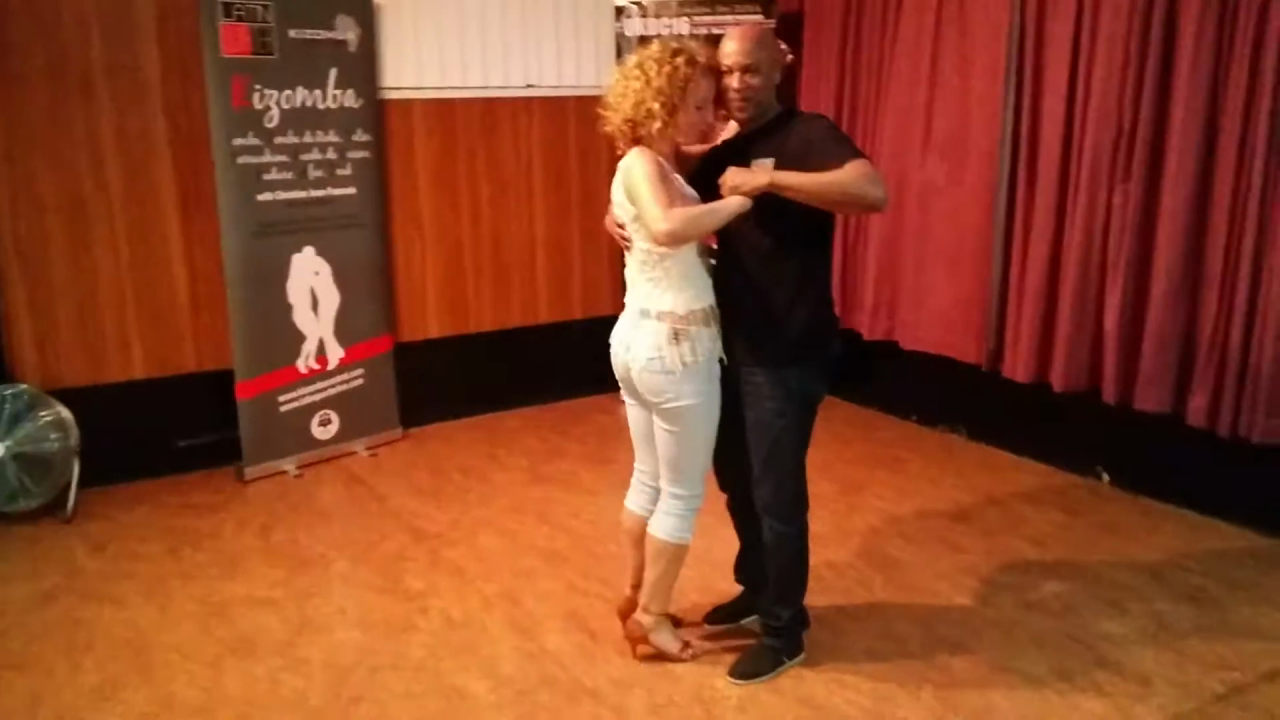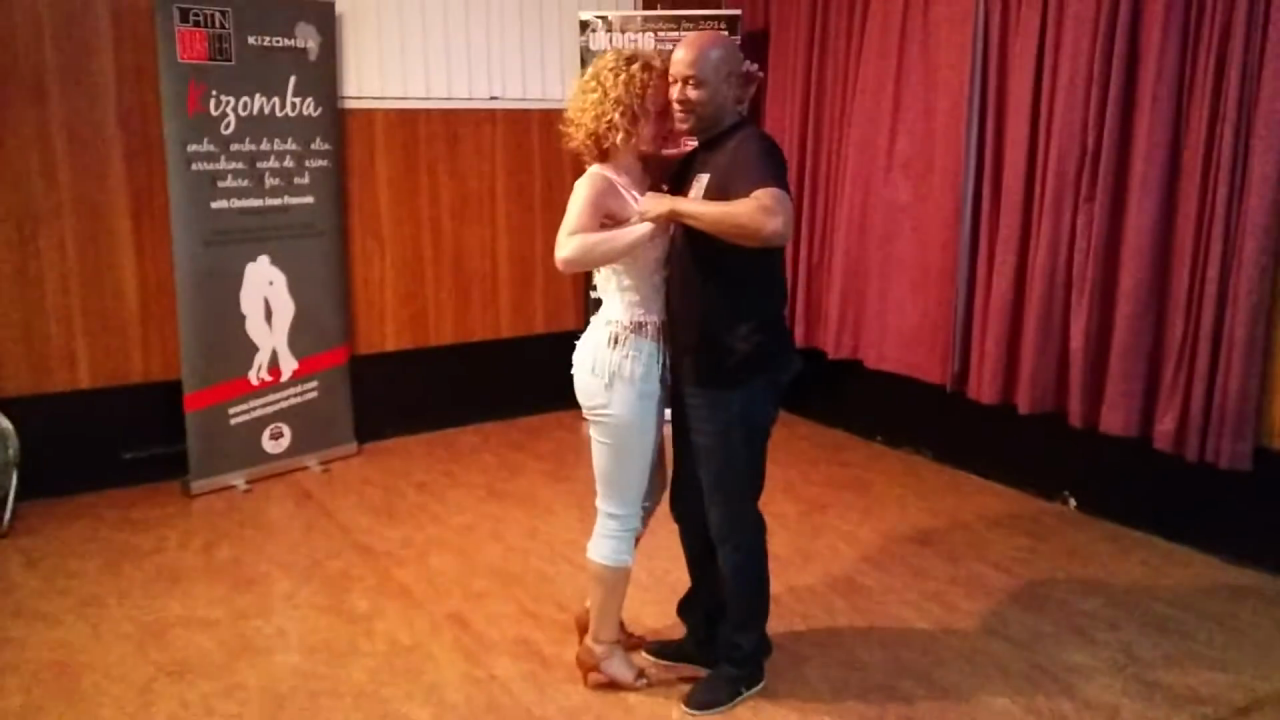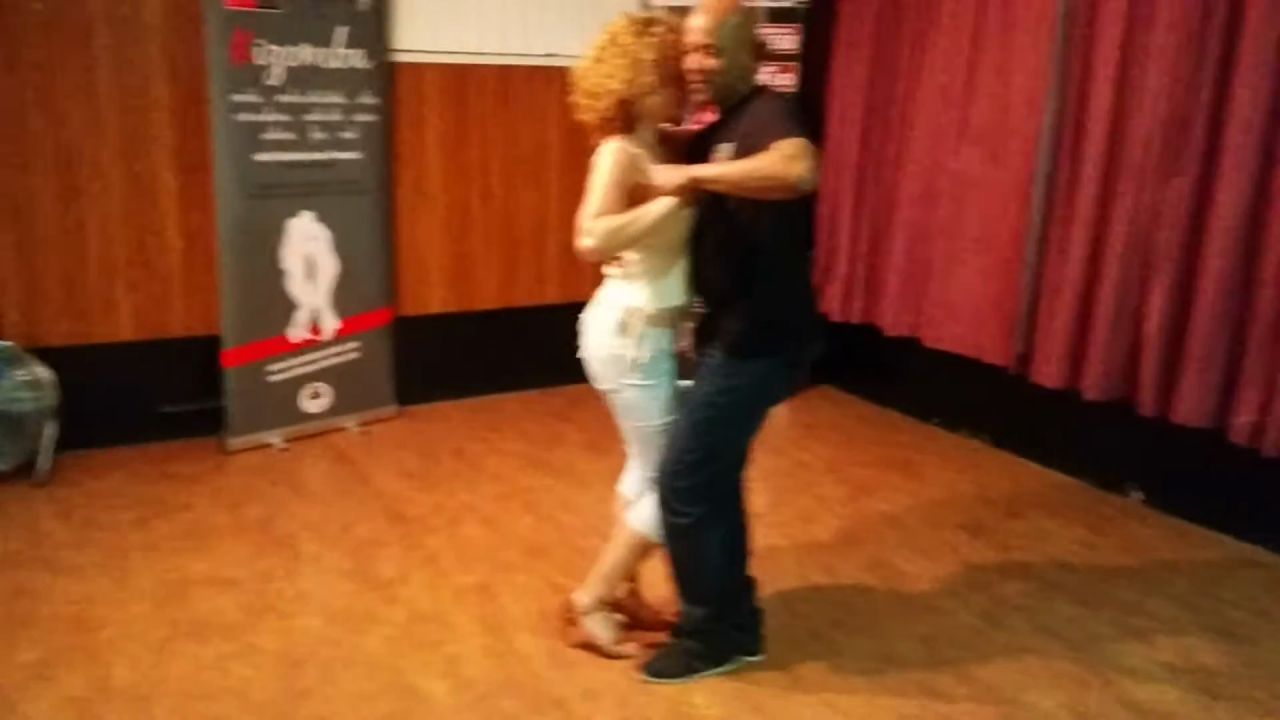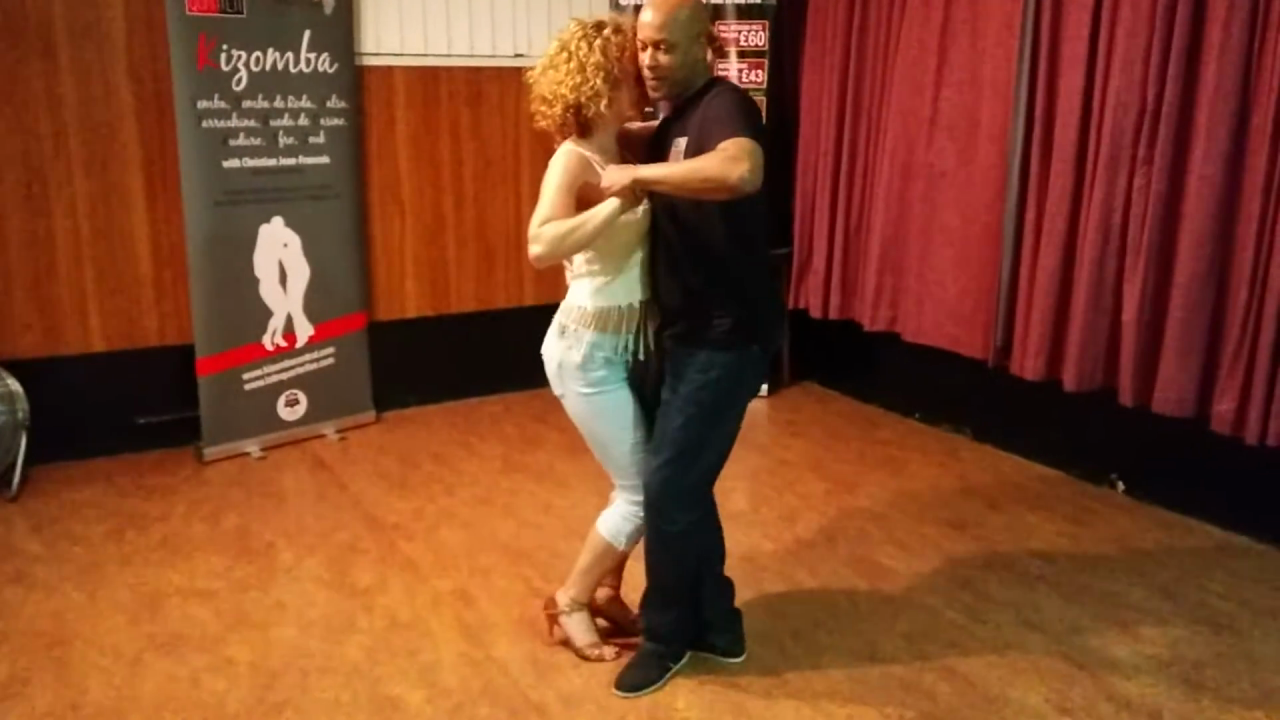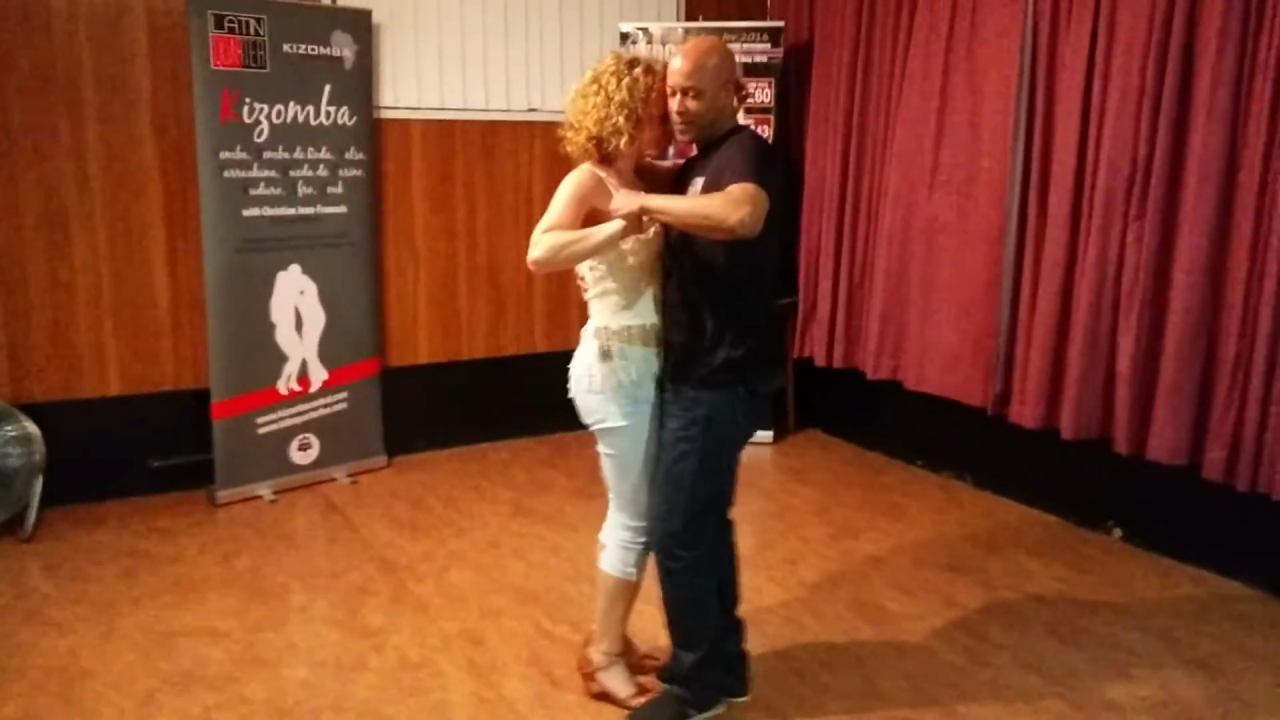
dt=1s
person 1, frame 1
left shoulder: (807, 136)
right shoulder: (721, 156)
left elbow: (872, 191)
left wrist: (769, 180)
right wrist: (623, 217)
left hip: (790, 350)
right hip: (737, 343)
left knee: (776, 492)
right knee: (735, 478)
left ankle: (783, 631)
right ankle: (757, 587)
person 1, frame 2
left shoulder: (749, 151)
right shoulder: (695, 159)
left elbow: (772, 223)
left wrist: (675, 206)
left hip: (739, 369)
right hip: (697, 364)
left knee: (731, 516)
right knee: (690, 506)
left ankle: (743, 660)
right ankle: (706, 633)
person 1, frame 3
left shoulder: (768, 115)
right shoulder: (715, 133)
left elbow: (799, 170)
right elbow: (699, 222)
left wrist: (692, 174)
left hip: (760, 336)
right hip: (730, 331)
left knee: (683, 480)
right knee: (714, 479)
left ankle: (710, 632)
right ankle: (734, 621)
person 1, frame 4
left shoulder: (725, 107)
right shoulder: (672, 124)
left elbow: (741, 172)
left wrist: (638, 174)
left hip: (726, 336)
right hip: (689, 332)
left knee: (669, 486)
right knee: (681, 482)
left ankle: (667, 634)
right ankle: (715, 624)
person 1, frame 5
left shoulder: (745, 154)
right shoulder: (695, 167)
left elbow: (740, 217)
left wrist: (645, 202)
left hip: (722, 376)
right hip: (699, 371)
left knee: (677, 529)
right knee: (704, 522)
right ankle: (722, 663)
person 2, frame 1
left shoulder: (658, 163)
right shoulder: (642, 164)
right elbow: (668, 229)
right wrist: (741, 198)
left hip: (635, 337)
right hip: (674, 346)
left knee: (649, 477)
right knee: (683, 493)
left ankle: (636, 595)
right ankle: (651, 616)
person 2, frame 2
left shoulder: (646, 177)
right shoulder: (599, 184)
right elbow: (567, 254)
right wrist: (652, 224)
left hip: (644, 353)
right hip: (621, 354)
left knee: (646, 495)
right knee: (621, 509)
left ankle: (598, 612)
right ankle: (601, 644)
person 2, frame 3
left shoulder: (658, 149)
right shoulder: (620, 155)
right elbow: (591, 239)
right wrist: (675, 198)
left hip: (642, 328)
right hip: (631, 335)
left knee: (648, 467)
left ankle: (618, 588)
right ankle: (589, 602)
person 2, frame 4
left shoulder: (626, 149)
right shoulder: (573, 160)
right elbow: (541, 247)
right wrist: (619, 201)
left hip: (625, 343)
right hip: (588, 348)
left knee: (646, 479)
right knee: (644, 490)
left ankle: (604, 591)
right ankle: (570, 600)
person 2, frame 5
left shoulder: (640, 182)
right shoulder: (587, 181)
right elbow: (540, 253)
right wrist: (623, 227)
left hip: (635, 364)
right hip: (616, 366)
left knee: (628, 513)
right knee: (635, 521)
left ankle: (610, 640)
right ankle: (603, 658)
